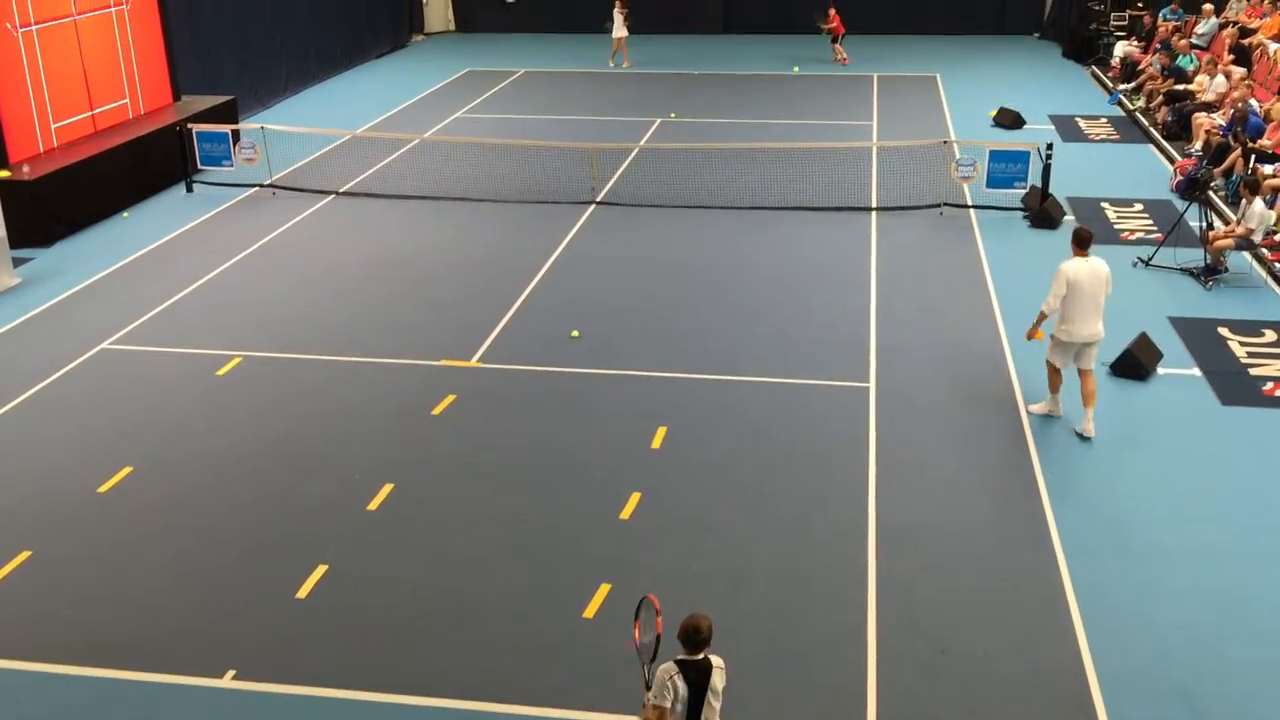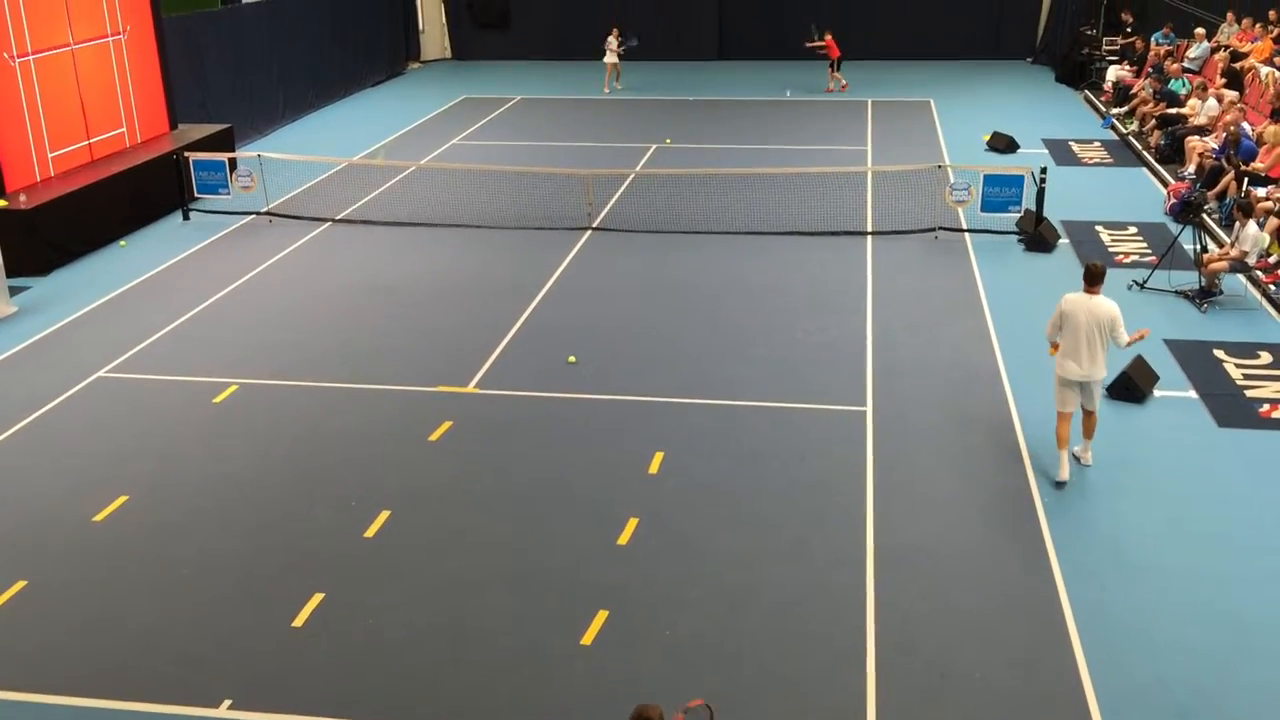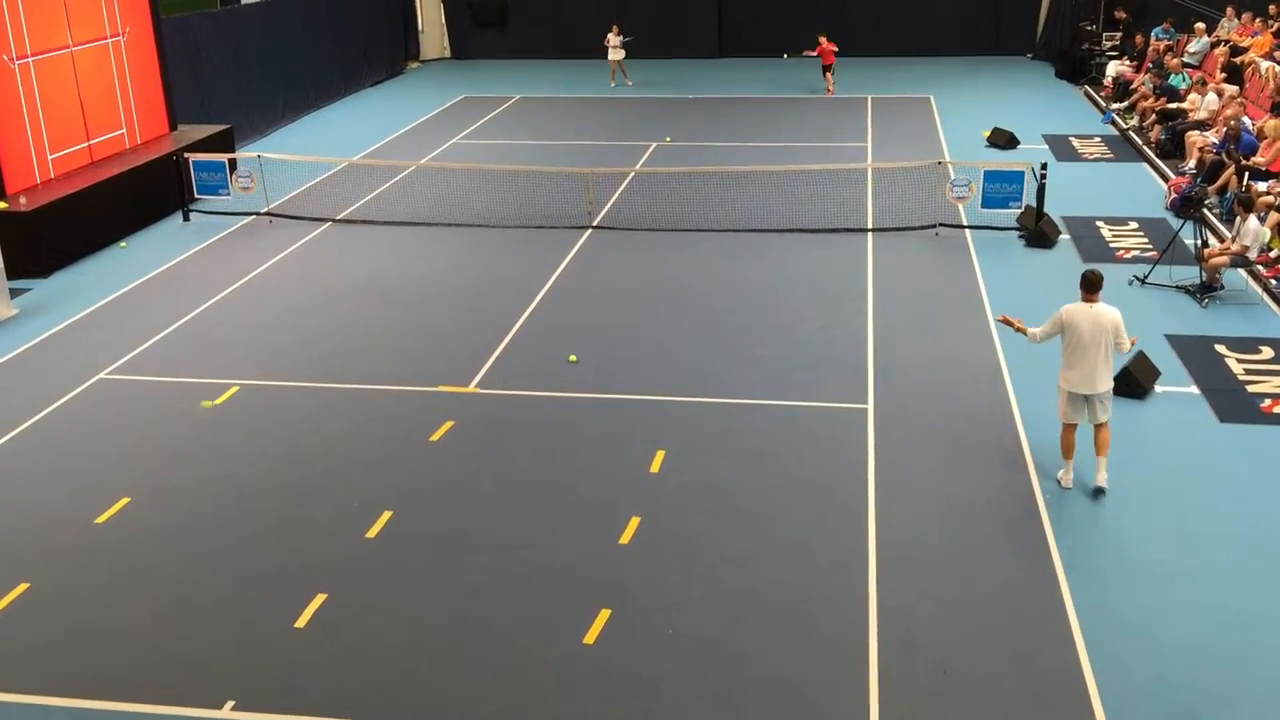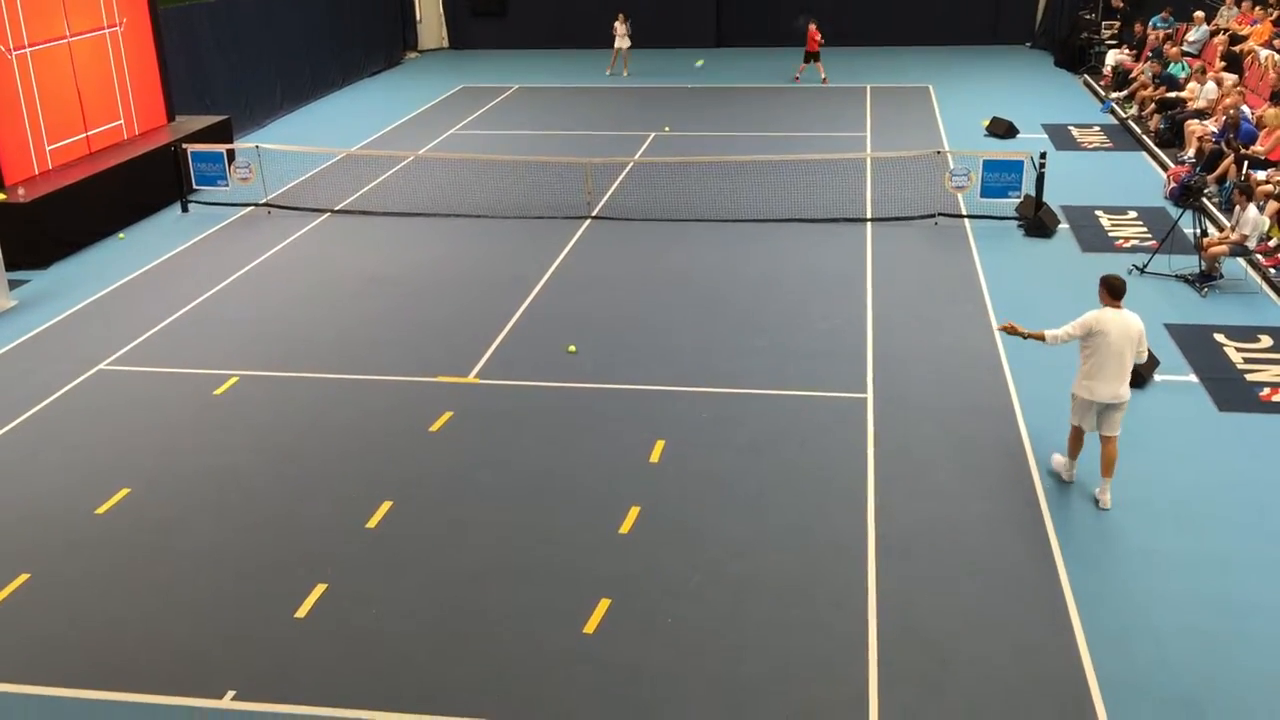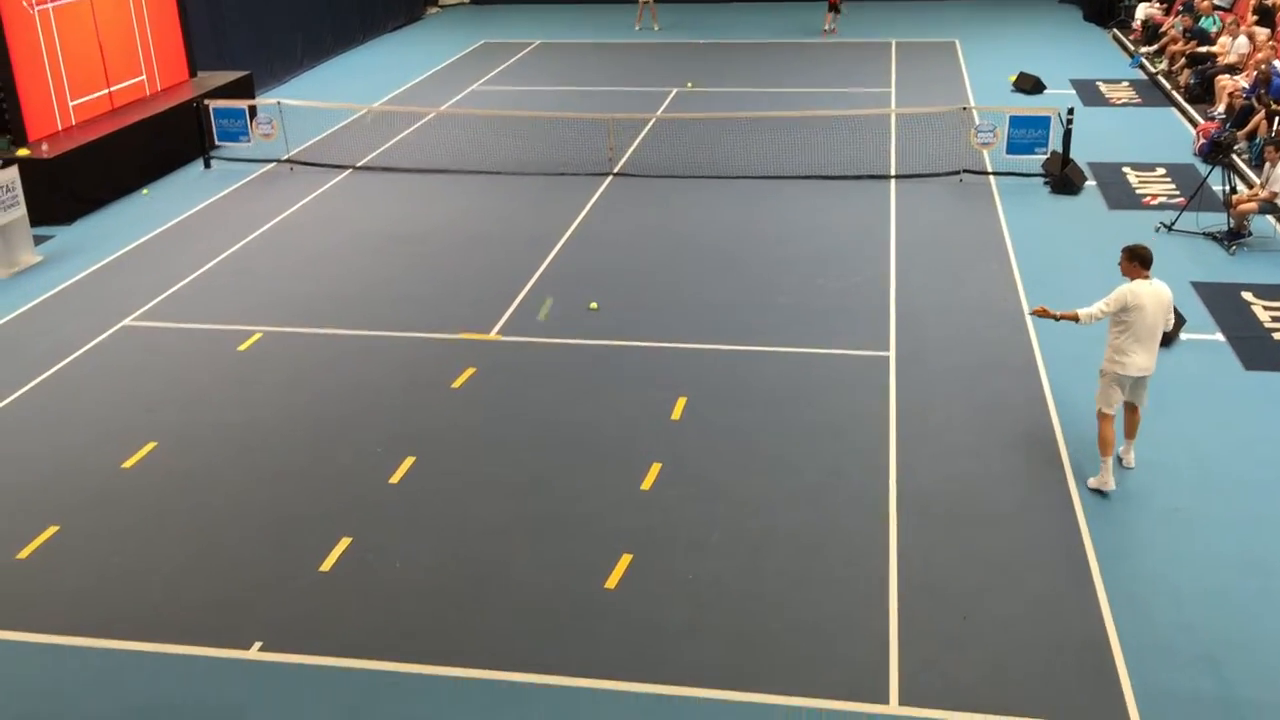
dt=0.5s
person 1, frame 1
left shoulder: (1066, 269)
right shoulder: (1103, 266)
left elbow: (1052, 303)
right elbow: (1106, 292)
left wrist: (1035, 326)
left hip: (1068, 332)
right hip: (1094, 331)
left knee: (1054, 366)
right knee: (1087, 374)
left ankle: (1053, 406)
right ankle: (1088, 424)
person 1, frame 2
left shoulder: (1067, 301)
right shoulder: (1111, 308)
left elbow: (1051, 333)
right elbow: (1121, 342)
left wrist: (1054, 344)
right wrist: (1138, 336)
left hip: (1067, 370)
right hip: (1095, 371)
left knee: (1064, 417)
right knee: (1090, 411)
left ankle: (1064, 468)
right ankle: (1085, 453)
person 1, frame 3
left shoulder: (1067, 313)
right shoulder: (1113, 314)
left elbow: (1039, 335)
right elbow: (1122, 348)
left wrist: (1016, 325)
right wrist: (1131, 343)
left hip: (1072, 382)
right hip: (1101, 382)
left knee: (1069, 426)
right knee: (1101, 425)
left ankle: (1067, 475)
right ankle: (1101, 474)
person 1, frame 4
left shoulder: (1094, 318)
right shoulder: (1136, 322)
left elbow: (1059, 336)
right elbow: (1141, 357)
left wrist: (1023, 333)
left hip: (1089, 389)
right hip: (1119, 393)
left knee: (1077, 428)
right knee: (1109, 440)
left ankle: (1068, 469)
right ankle: (1105, 493)
person 1, frame 5
left shoulder: (1127, 292)
right shoulder: (1165, 291)
left elbow: (1092, 314)
right elbow: (1168, 325)
left wrist: (1055, 315)
left hip: (1120, 364)
right hip: (1146, 364)
left knee: (1105, 416)
right knee: (1133, 407)
left ankle: (1106, 477)
right ankle: (1128, 453)
